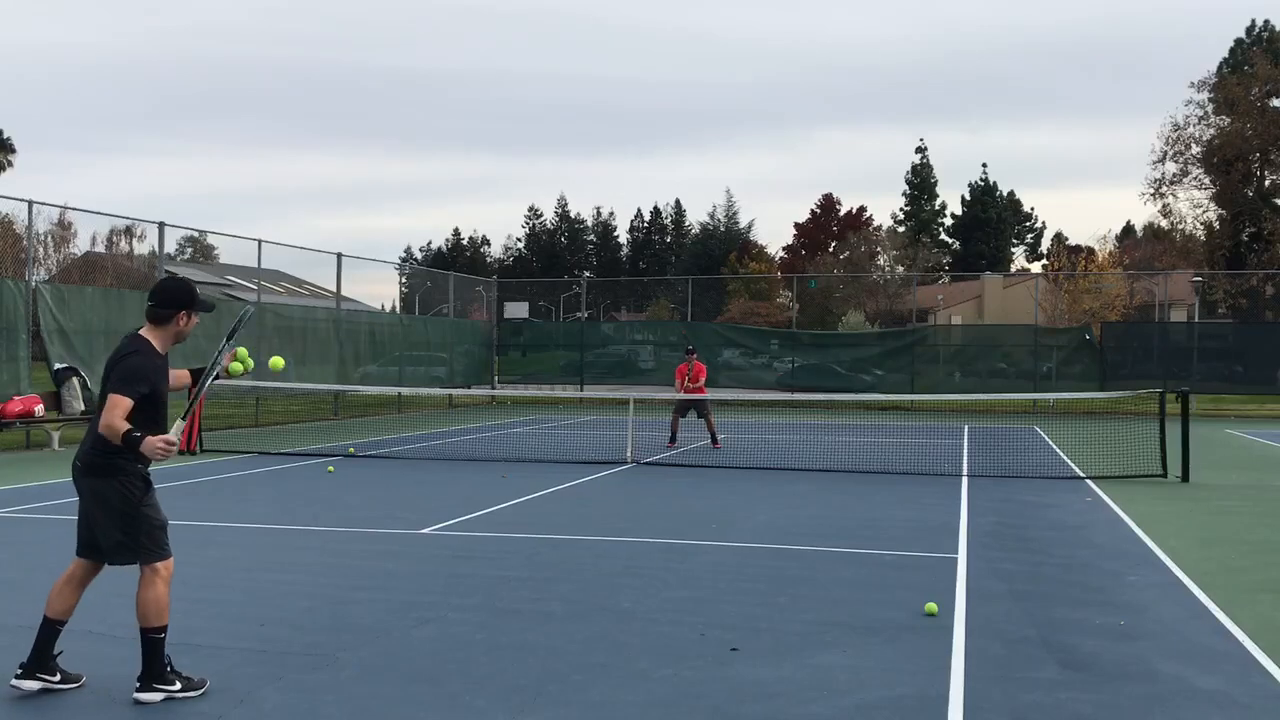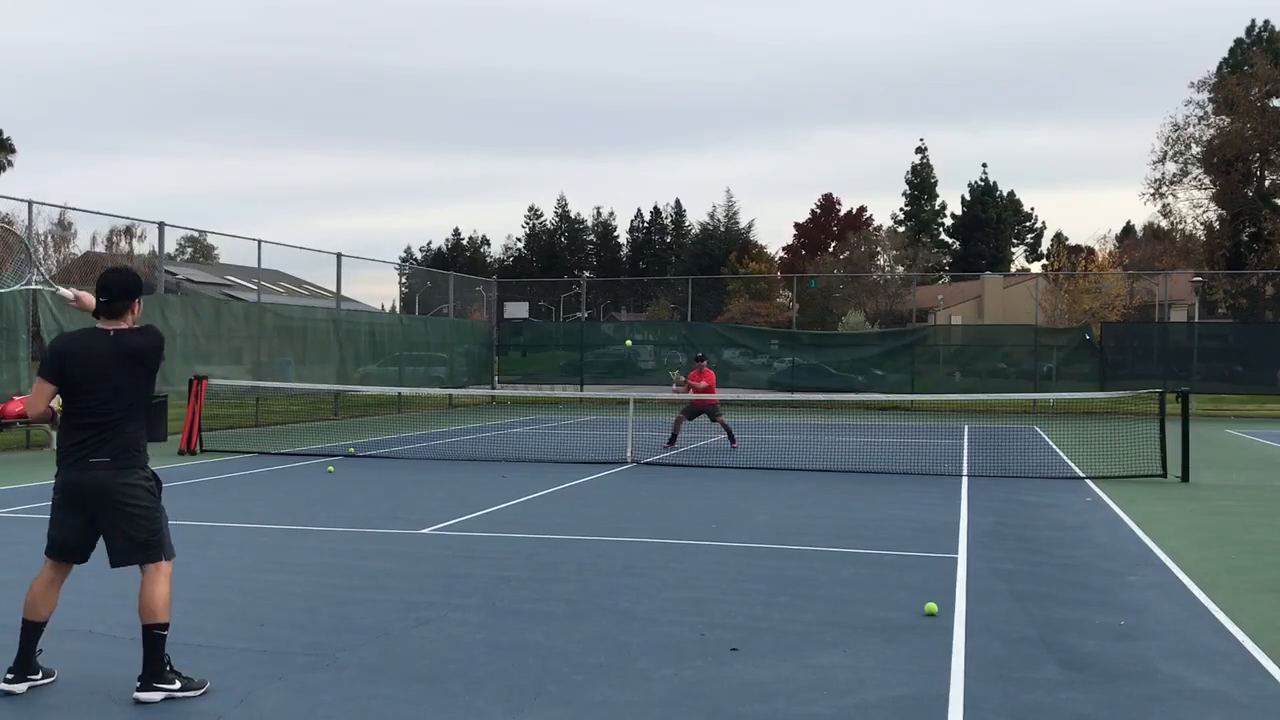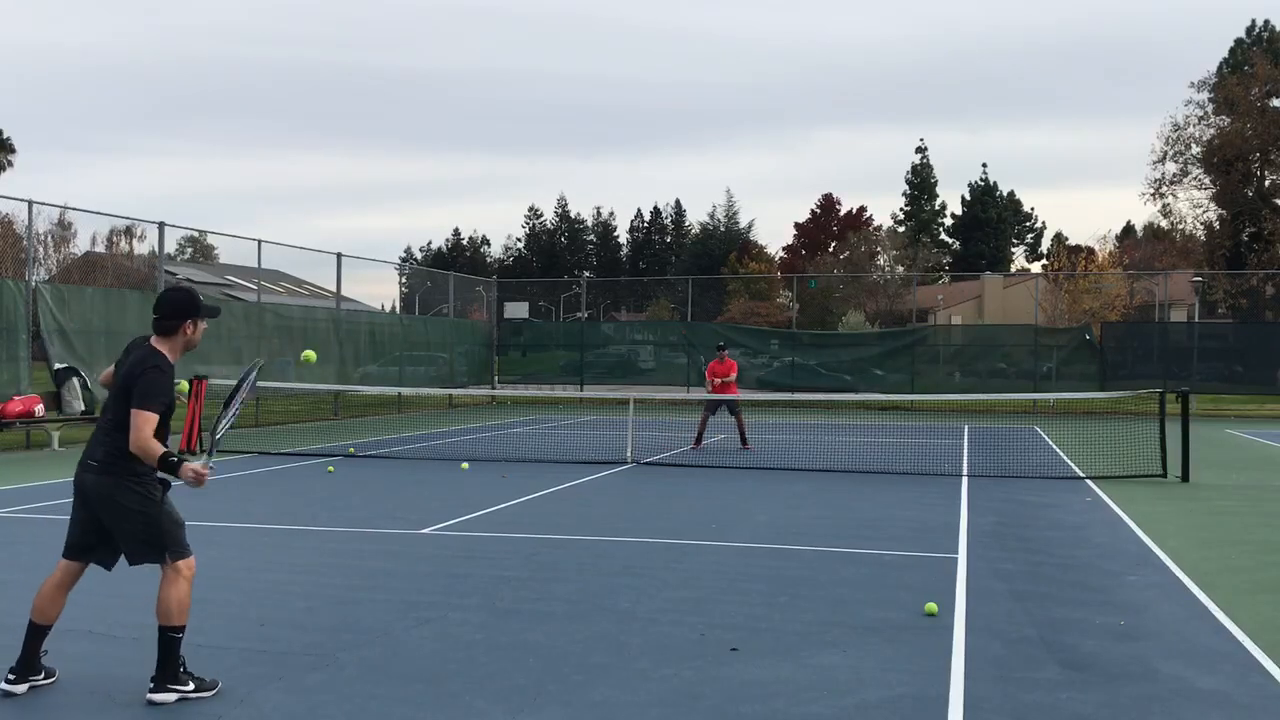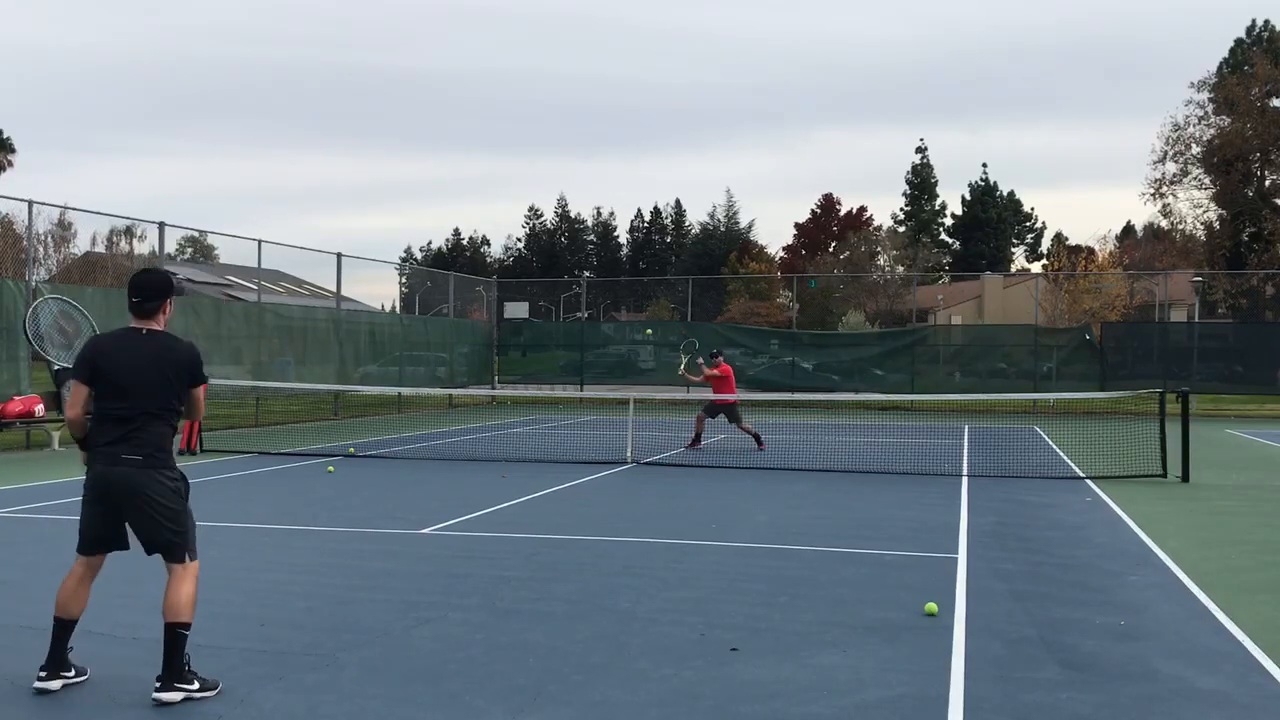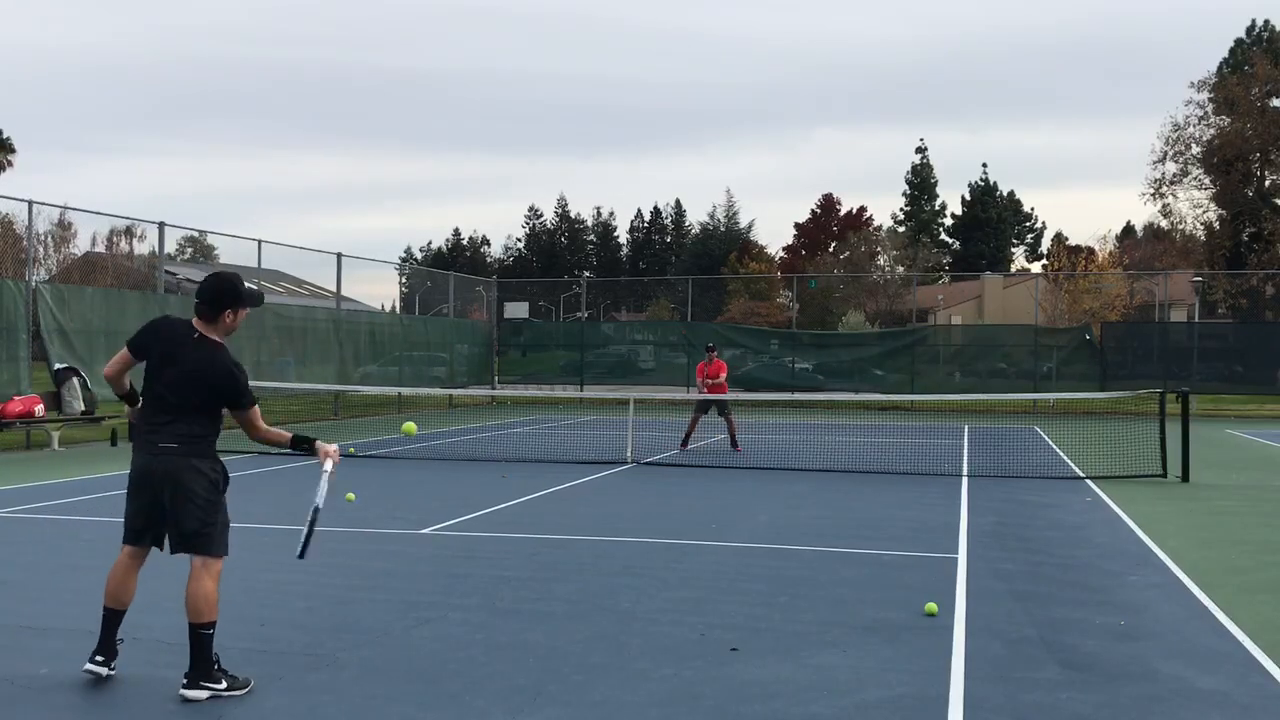
dt=0.7s
person 1, frame 1
left shoulder: (145, 345)
right shoulder: (140, 360)
left elbow: (163, 380)
right elbow: (110, 422)
left wrist: (210, 372)
right wrist: (140, 443)
left hip: (96, 472)
right hip: (116, 475)
left knee: (84, 565)
right knee: (158, 566)
left ankle: (37, 666)
right ankle: (156, 676)
person 1, frame 2
left shoulder: (65, 347)
right shoulder: (149, 343)
right wrist: (98, 303)
left hip: (73, 473)
right hip: (125, 474)
left knee: (55, 566)
right knee: (157, 568)
right ankle: (155, 675)
person 1, frame 3
left shoulder: (139, 349)
right shoulder: (157, 377)
left elbow: (106, 380)
right elbow: (141, 444)
right wrist: (180, 466)
left hip: (91, 474)
right hip: (127, 482)
left knee: (68, 570)
right knee: (180, 566)
right ankle: (170, 677)
person 1, frame 4
left shoulder: (96, 347)
right shoulder: (184, 353)
left elbow: (74, 414)
right elbow: (195, 412)
left hip: (103, 469)
right hip: (152, 472)
left knee: (86, 563)
right knee: (184, 567)
left ankle: (54, 664)
right ankle: (173, 675)
person 1, frame 5
left shoulder: (158, 329)
right shoulder: (226, 368)
left elbow: (111, 374)
right elbow: (258, 432)
left wrist: (135, 405)
right wrist: (309, 445)
left hip: (146, 457)
right hip: (192, 465)
left knee: (133, 552)
right knee: (206, 564)
left ankle: (104, 651)
right ankle: (201, 674)
